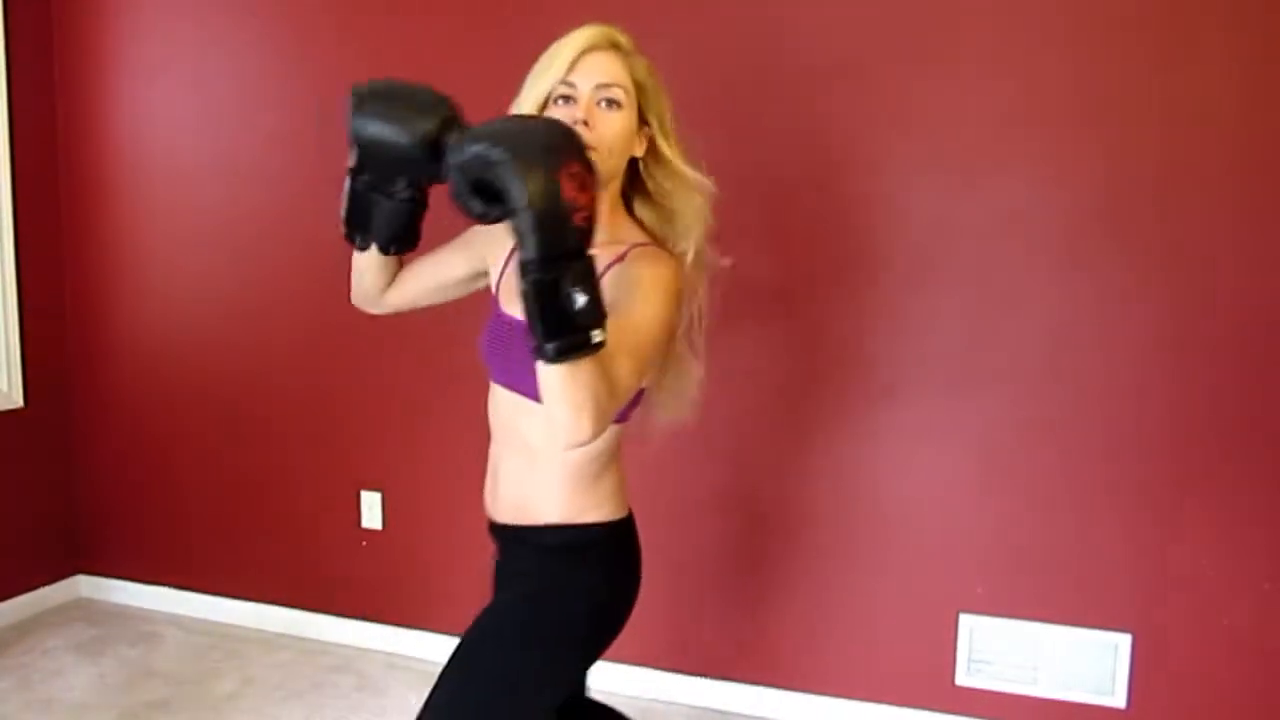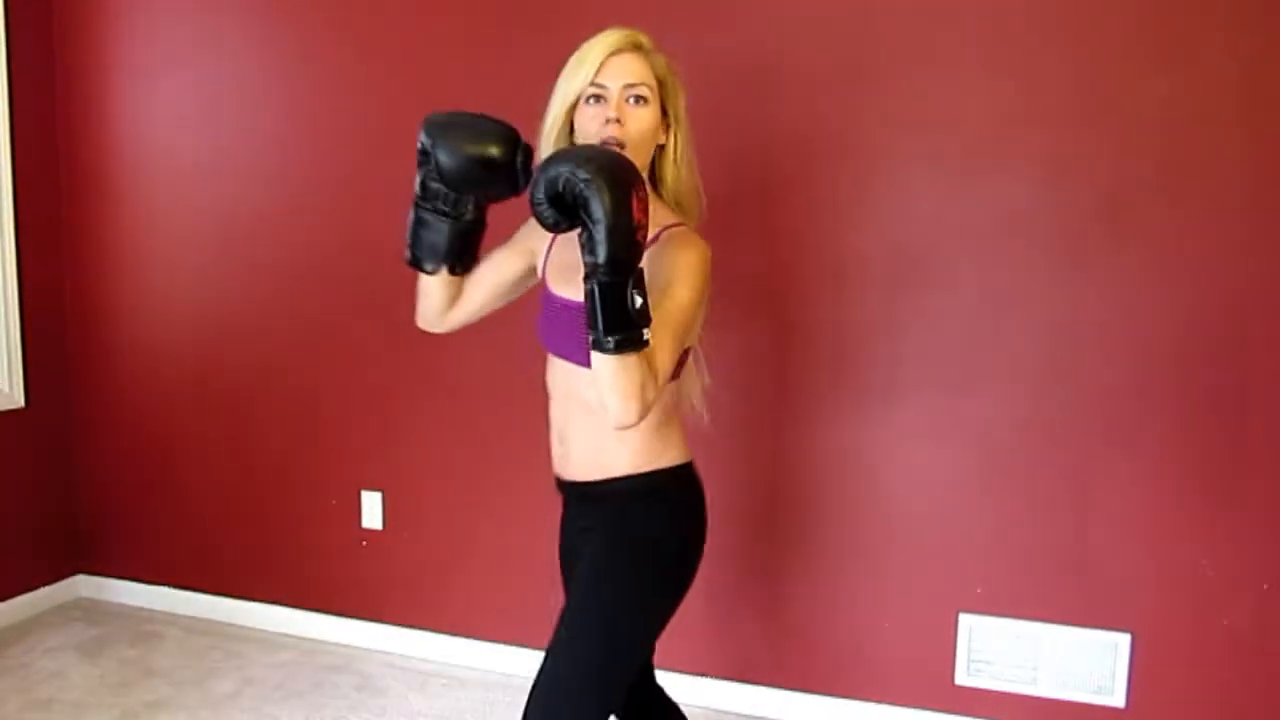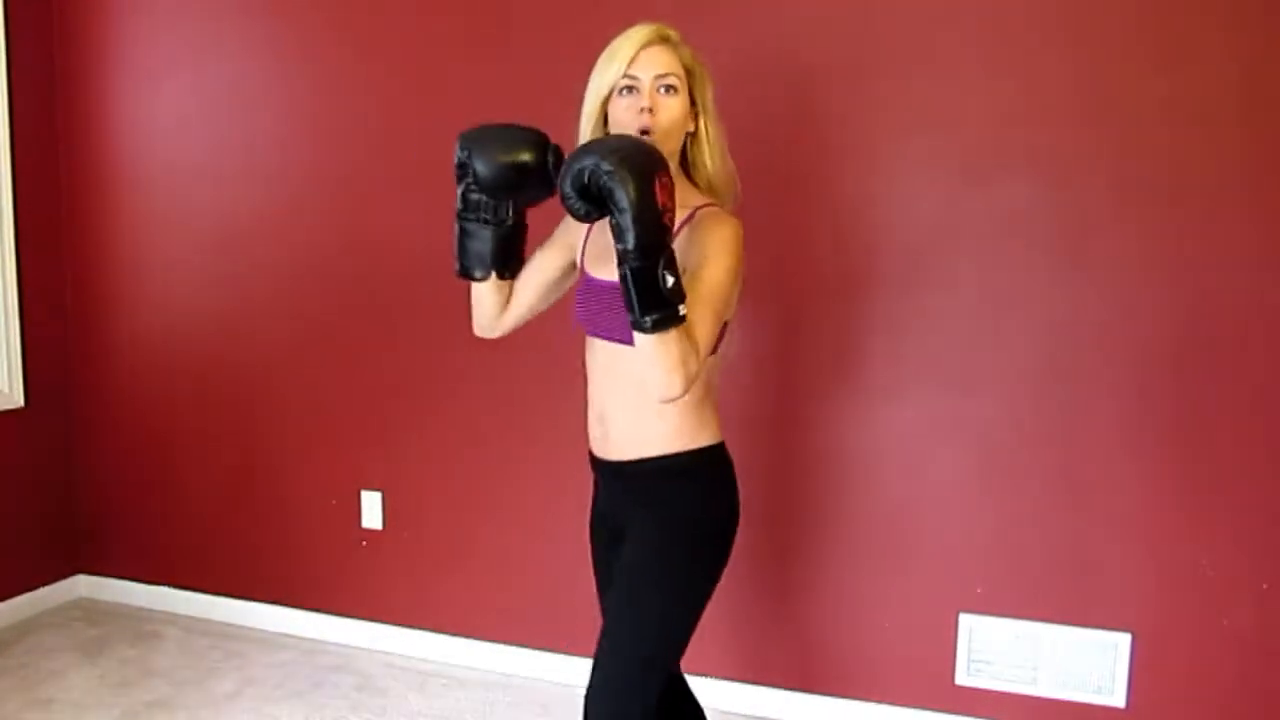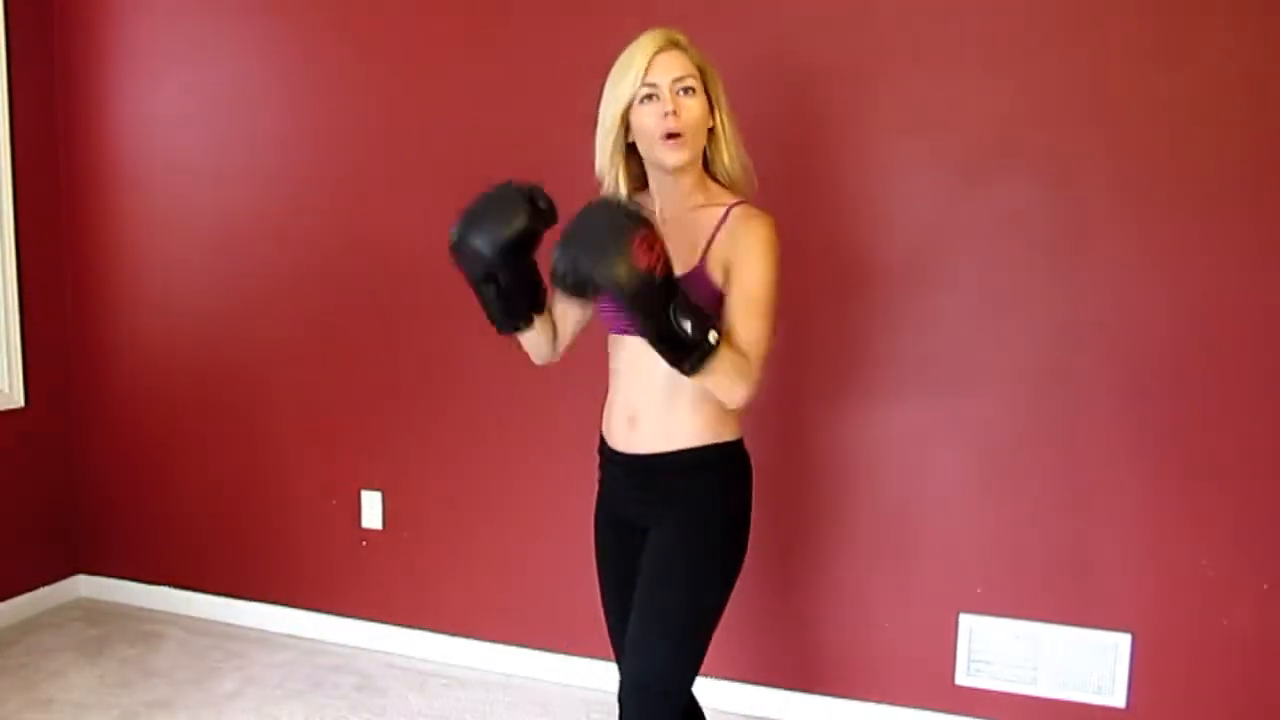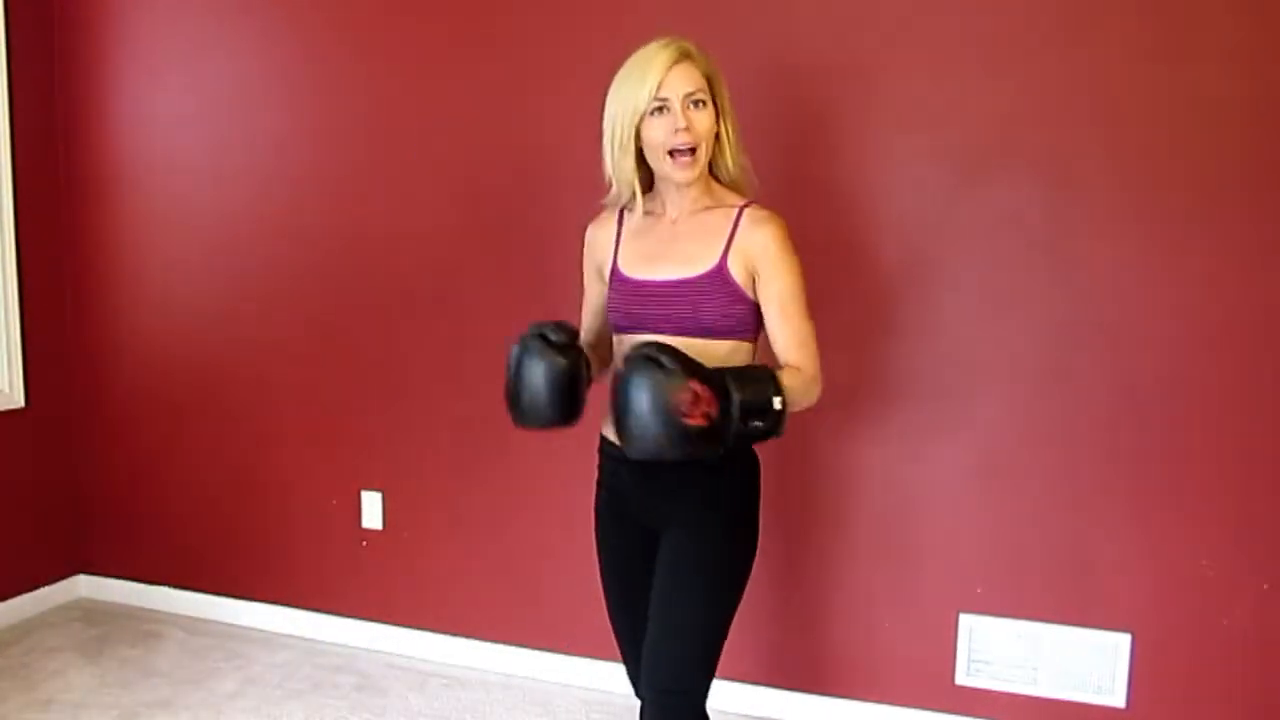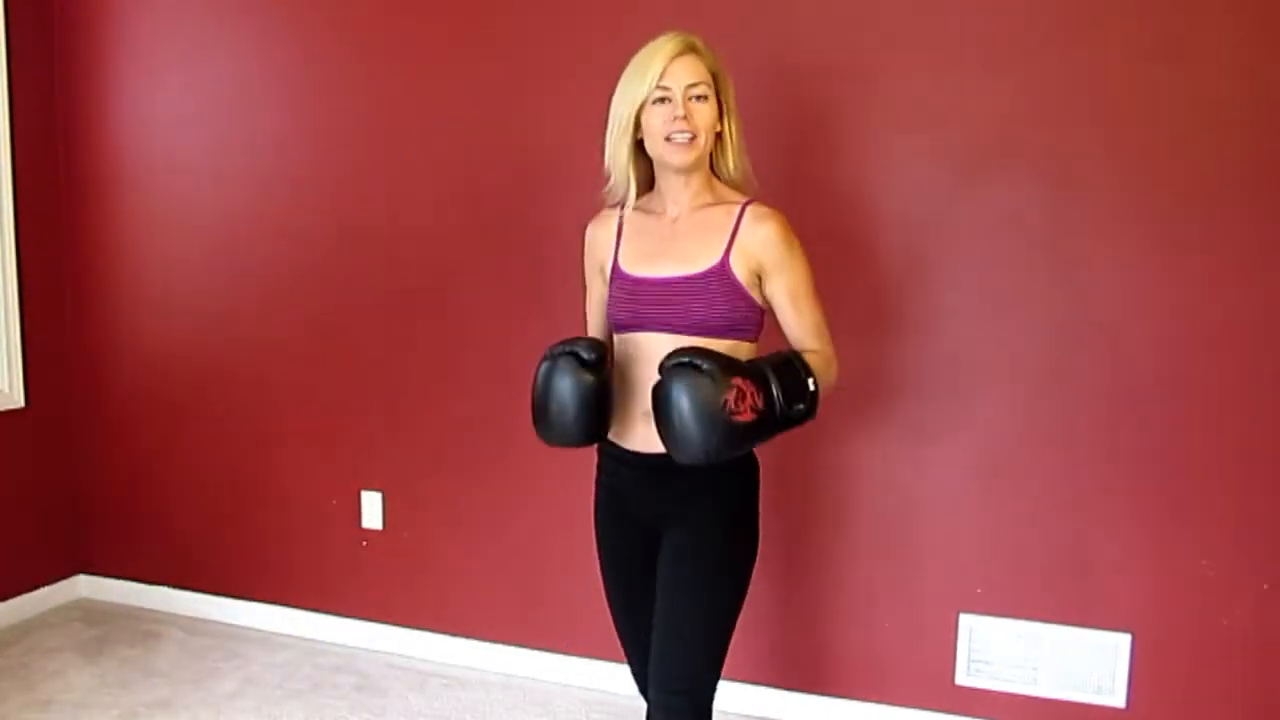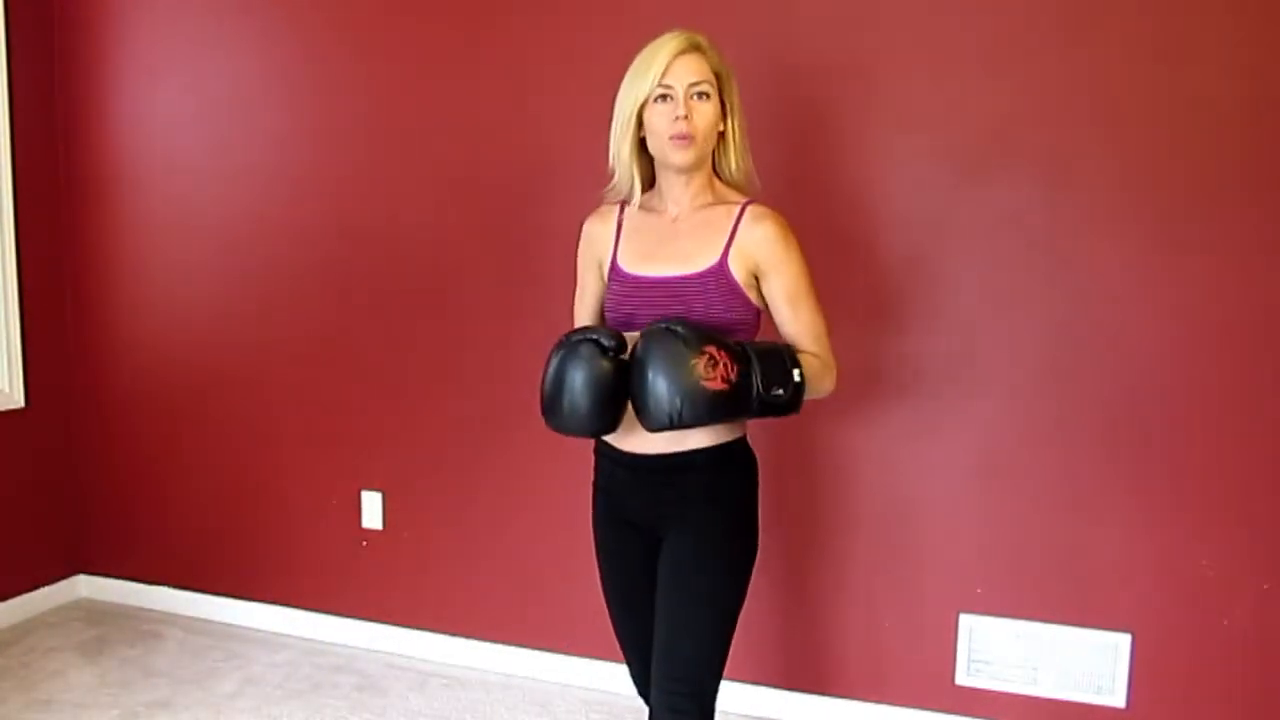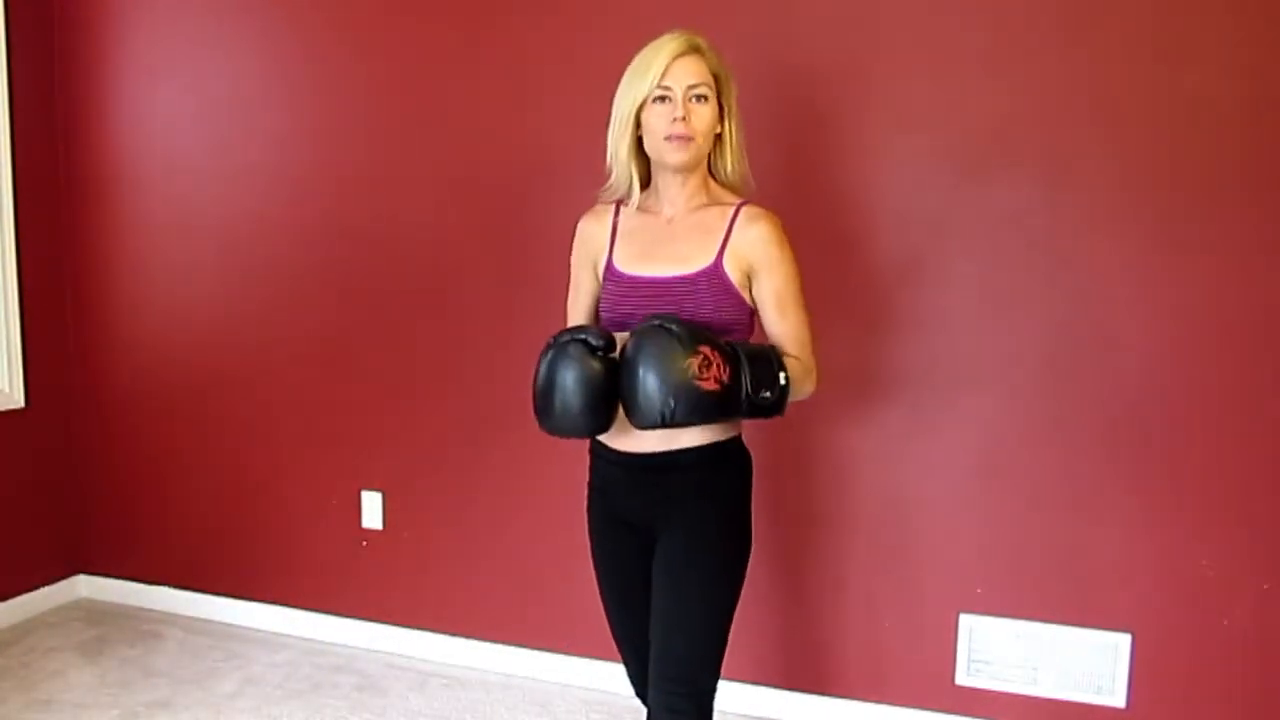
dt=0.2s
person 1, frame 1
left shoulder: (648, 273)
right shoulder: (511, 235)
left elbow: (579, 422)
right elbow: (373, 295)
left wrist: (554, 270)
right wrist: (390, 186)
left hip: (576, 565)
right hip: (525, 549)
person 1, frame 2
left shoulder: (678, 250)
right shoulder: (553, 232)
left elbow: (627, 404)
right elbow: (438, 312)
left wrist: (613, 263)
right wrist: (448, 201)
left hip: (649, 513)
right hip: (587, 509)
person 1, frame 3
left shoulder: (712, 229)
right shoulder: (588, 221)
left elbow: (672, 377)
right elbow: (492, 319)
left wrist: (644, 245)
right wrist: (490, 207)
left hip: (684, 491)
right hip: (614, 488)
person 1, frame 4
left shoulder: (744, 227)
right shoulder: (609, 224)
left elbow: (737, 382)
right elbow: (546, 345)
left wrist: (657, 298)
right wrist: (504, 269)
left hip: (701, 486)
right hip: (621, 481)
person 1, frame 5
left shoulder: (756, 231)
right shoulder: (608, 231)
left elbow: (803, 379)
left wrist: (717, 397)
right wrist: (560, 363)
left hip: (712, 487)
right hip: (624, 481)
person 1, frame 6
left shoulder: (758, 230)
right shoulder: (606, 231)
left elbow: (820, 360)
left wrist: (758, 392)
right wrist: (576, 373)
left hip: (713, 488)
right hip: (622, 481)
person 1, frame 7
left shoulder: (755, 230)
right shoulder: (604, 227)
left elbow: (819, 368)
left wrist: (734, 374)
right wrist: (581, 371)
left hip: (711, 485)
right hip: (618, 482)
person 1, frame 8
left shoulder: (751, 231)
right shoulder: (600, 226)
left elbow: (801, 371)
right elbow: (574, 339)
left wrist: (725, 375)
right wrist: (575, 370)
left hip: (705, 484)
right hip: (614, 481)
